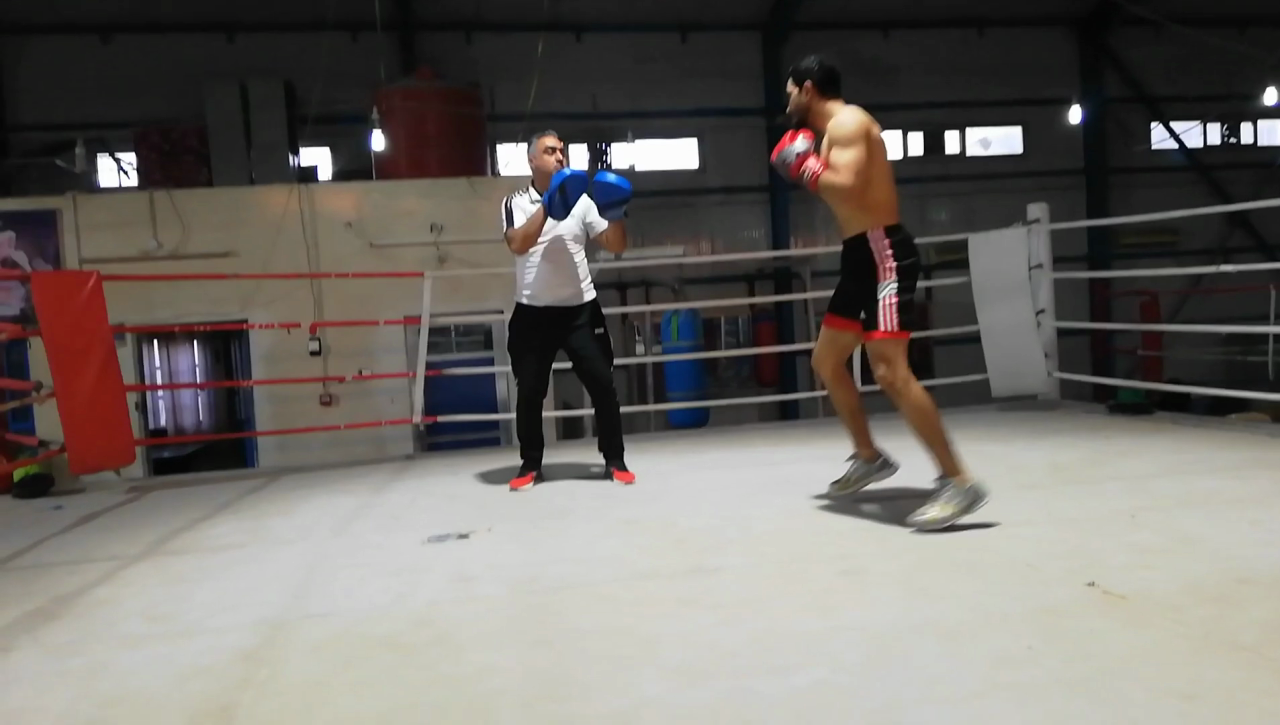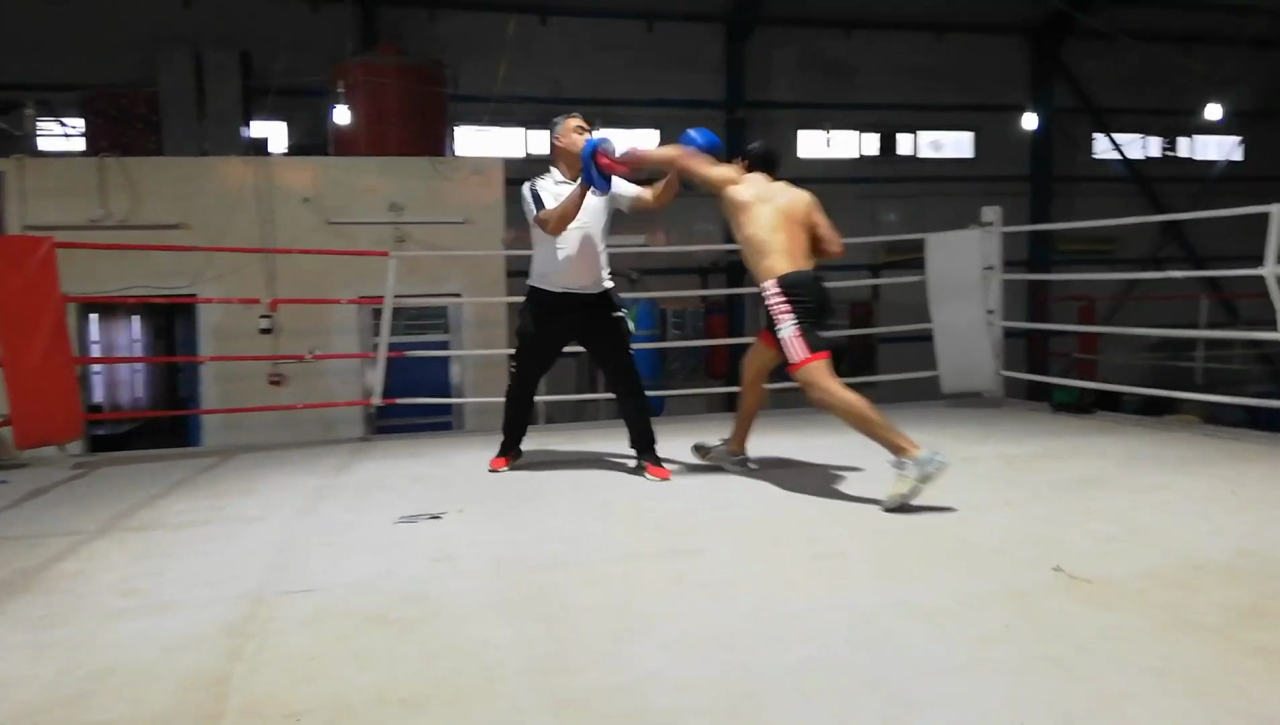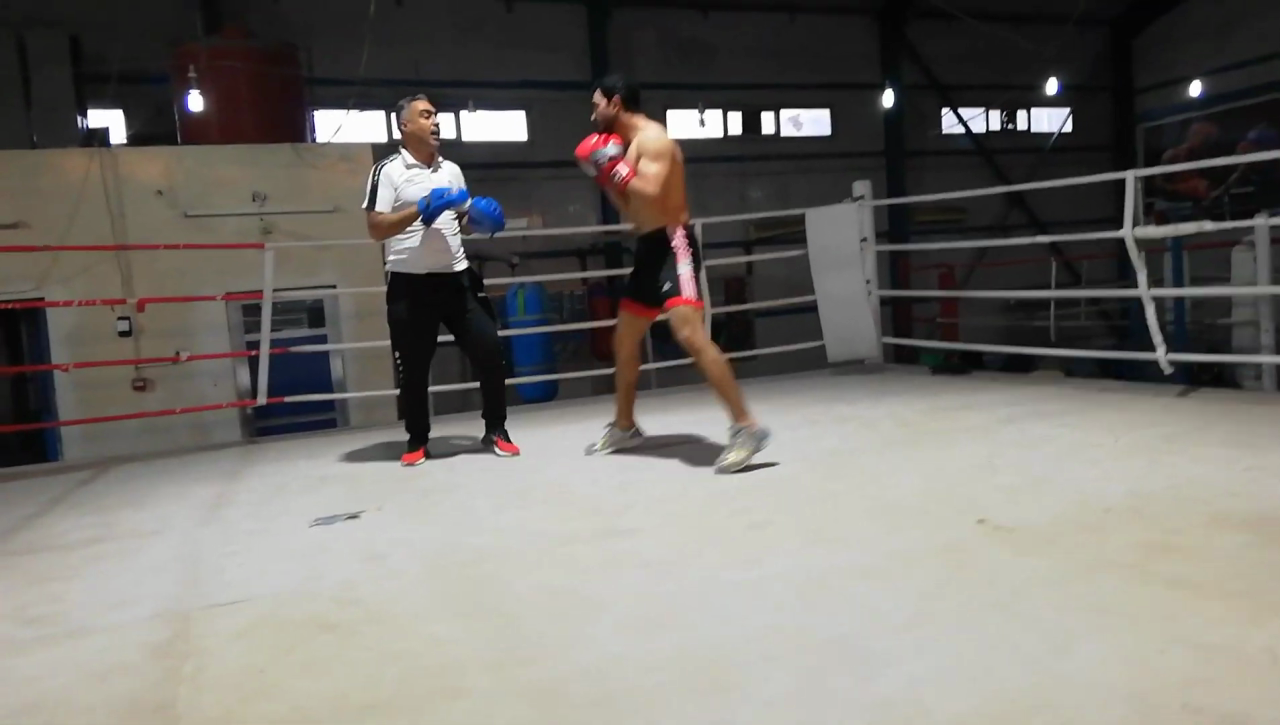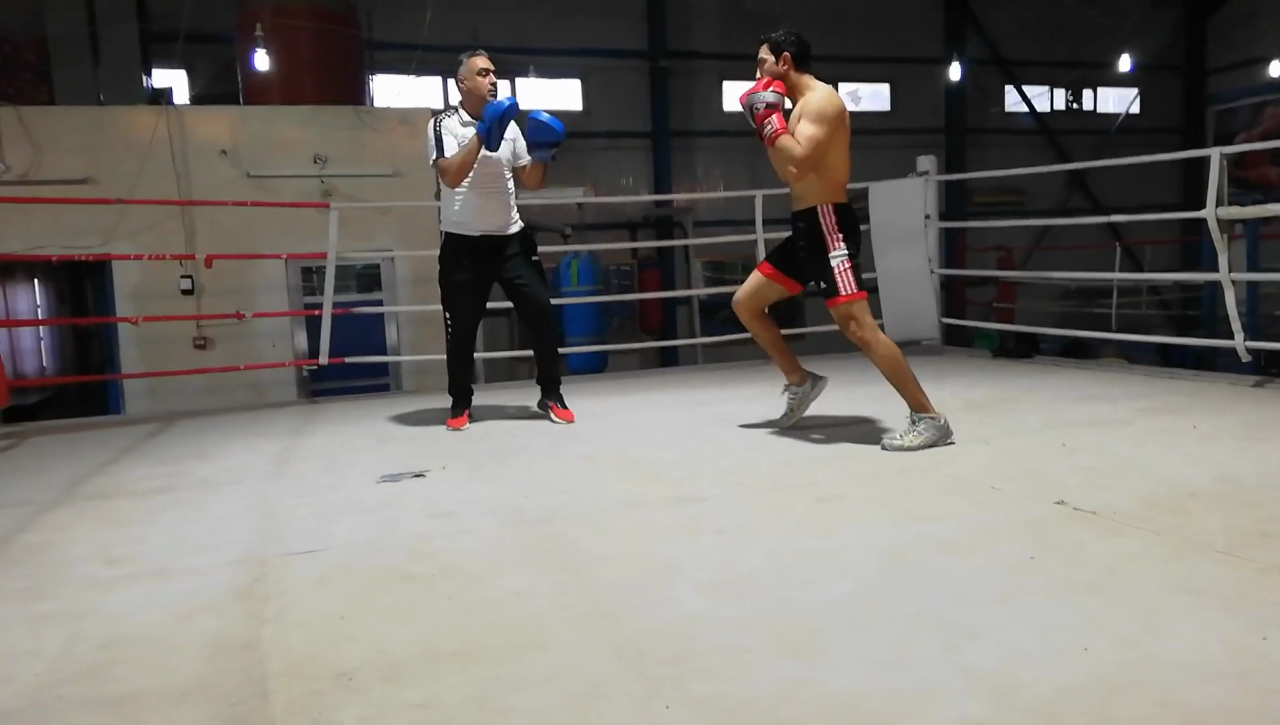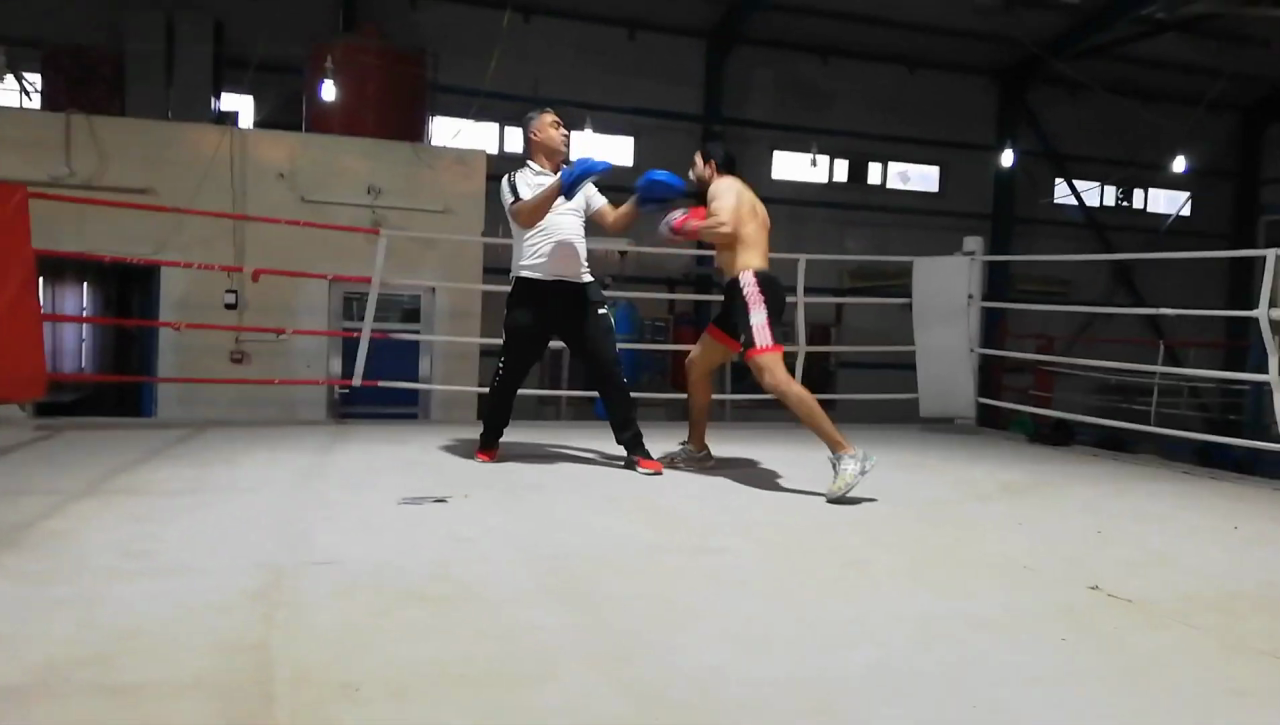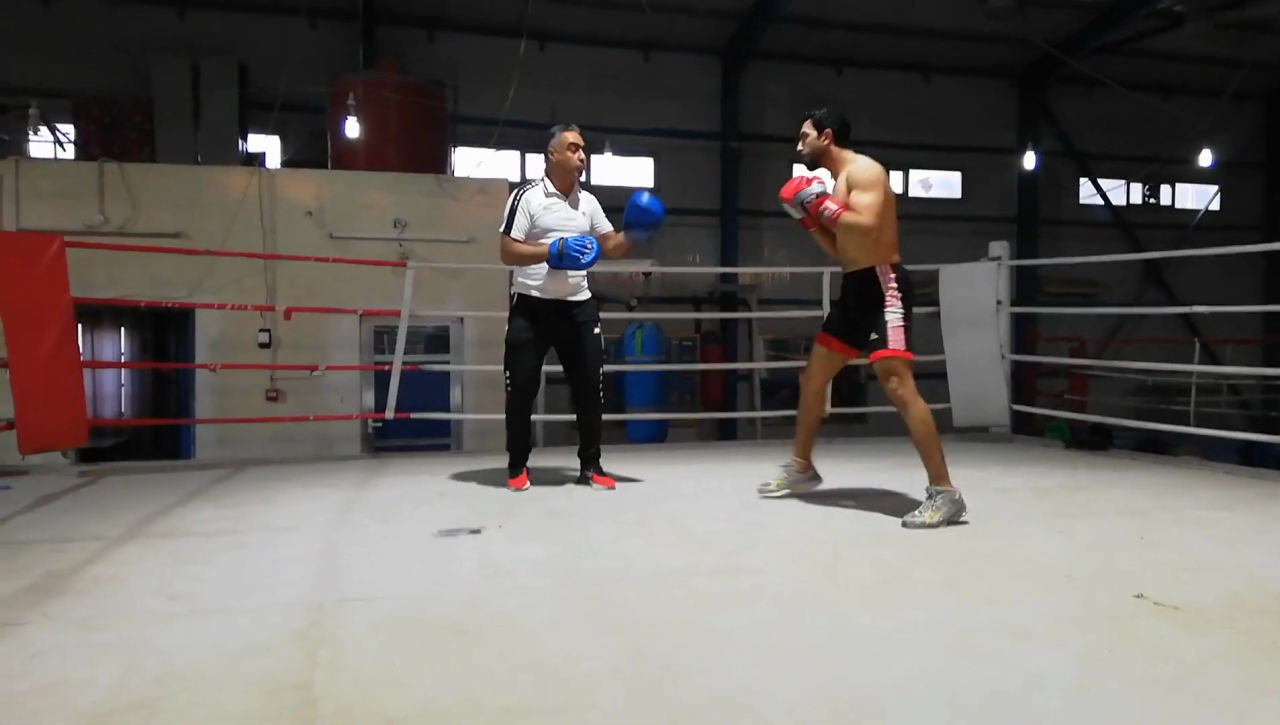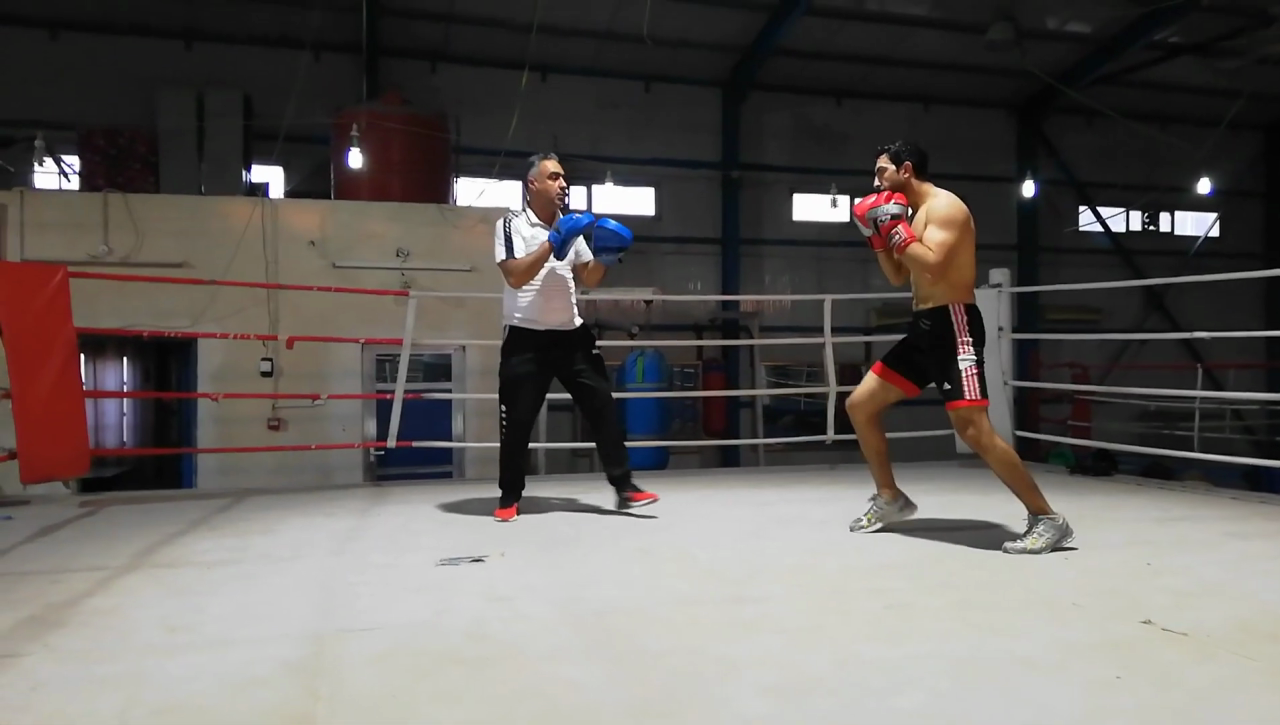
dt=0.7s
person 1, frame 1
left shoulder: (848, 121)
right shoulder: (837, 129)
left elbow: (846, 189)
left wrist: (804, 162)
right wrist: (806, 163)
left hip: (881, 252)
right hip: (863, 255)
left knee: (891, 371)
right knee: (825, 360)
left ankle: (959, 483)
right ankle: (869, 456)
person 1, frame 2
left shoulder: (736, 182)
right shoulder: (802, 197)
left elbow: (681, 159)
right elbow: (834, 248)
left wrist: (630, 156)
left hip: (782, 294)
right hip: (810, 288)
left knee: (821, 386)
right knee: (753, 367)
left ankle: (912, 456)
right ankle: (734, 449)
person 1, frame 3
left shoulder: (653, 138)
right shoulder: (631, 144)
left elbow: (651, 197)
left wrist: (613, 166)
right wrist: (604, 174)
left hip: (671, 245)
right hip: (648, 250)
left knee: (689, 333)
right knee: (624, 342)
left ankle: (746, 428)
right ankle: (623, 427)
person 1, frame 4
left shoulder: (821, 99)
right shoulder: (800, 106)
left elbow: (796, 165)
left wrist: (770, 117)
right wrist: (766, 126)
left hip: (827, 225)
right hip: (804, 228)
left knee: (859, 328)
right knee: (744, 303)
left ankle: (928, 417)
right ankle: (800, 379)
person 1, frame 5
left shoulder: (726, 187)
right shoulder: (745, 201)
left elbow: (726, 228)
left wrist: (687, 226)
right wrist: (702, 231)
left hip: (752, 289)
right hip: (744, 292)
left knee: (773, 378)
right knee: (696, 364)
left ankle: (846, 454)
right ankle: (696, 449)
person 1, frame 6
left shoulder: (864, 170)
right shoulder: (837, 182)
left elbow: (867, 227)
left wrist: (822, 204)
right wrist: (809, 216)
left hip: (883, 285)
right hip: (855, 289)
left knee: (898, 387)
right knee: (813, 380)
left ankle: (944, 493)
right ankle: (800, 469)
person 1, frame 7
left shoulder: (945, 205)
right shoulder: (913, 214)
left elbow: (932, 267)
right elbow: (898, 277)
left wrist: (895, 228)
right wrist: (877, 234)
left hip: (953, 325)
right hip: (921, 327)
left knee: (974, 431)
right knee: (859, 405)
left ankle: (1047, 519)
right ankle: (891, 499)
person 2, frame 1
left shoulder: (582, 200)
right shoulder: (516, 203)
left elbow: (616, 246)
right elbow: (518, 246)
left wrist: (615, 214)
right wrist: (547, 207)
left hip: (580, 310)
right hip: (532, 314)
left knee: (602, 385)
right knee: (529, 392)
left ankle: (614, 460)
right ankle: (530, 466)
person 2, frame 2
right shoulder: (536, 187)
left elbow: (651, 199)
right elbow: (553, 224)
left wrist: (678, 174)
right wrist: (583, 183)
left hip: (597, 299)
right hip: (547, 300)
left knee: (625, 374)
right knee: (524, 376)
left ankle: (646, 455)
right ankle: (509, 447)
person 2, frame 3
left shoulder: (451, 170)
right shoulder: (388, 171)
left elbow: (465, 216)
right elbow: (375, 228)
left wrist: (481, 219)
right wrist: (421, 210)
left hip: (457, 278)
right hip: (410, 284)
left knee: (489, 349)
right knee: (414, 367)
left ankle: (495, 430)
right ankle: (417, 440)
person 2, frame 4
left shoulder: (506, 126)
right shoulder: (444, 124)
left elbow: (532, 182)
right elbow: (451, 175)
left wrist: (541, 153)
right wrist: (481, 134)
left hip: (511, 240)
right hip: (463, 245)
left knee: (541, 312)
right knee: (461, 329)
left ankle: (550, 396)
right ankle: (460, 405)
person 2, frame 5
left shoulder: (580, 181)
right shoulder: (517, 180)
left elbow: (612, 221)
right elbow: (525, 218)
left wrist: (639, 198)
right wrist: (562, 182)
left hip: (579, 290)
right hip: (533, 291)
left knee: (608, 369)
right knee: (511, 370)
left ankle: (635, 449)
right ankle: (489, 441)
person 2, frame 6
left shoulder: (587, 201)
right shoulder: (526, 196)
left elbow: (612, 246)
right elbow: (507, 253)
left wrist: (633, 233)
right wrist: (553, 250)
left hip: (578, 307)
right hip: (531, 307)
left knee: (588, 386)
right knee: (521, 386)
left ankle: (590, 465)
right ankle: (517, 465)
person 2, frame 7
left shoulder: (575, 226)
right shoulder: (511, 225)
left elbow: (587, 280)
right elbow: (515, 276)
left wrist: (605, 259)
right wrist: (554, 243)
left hip: (571, 335)
right hip: (526, 339)
left knee: (602, 405)
right knee: (518, 421)
left ankle: (624, 486)
right ankle: (509, 497)
